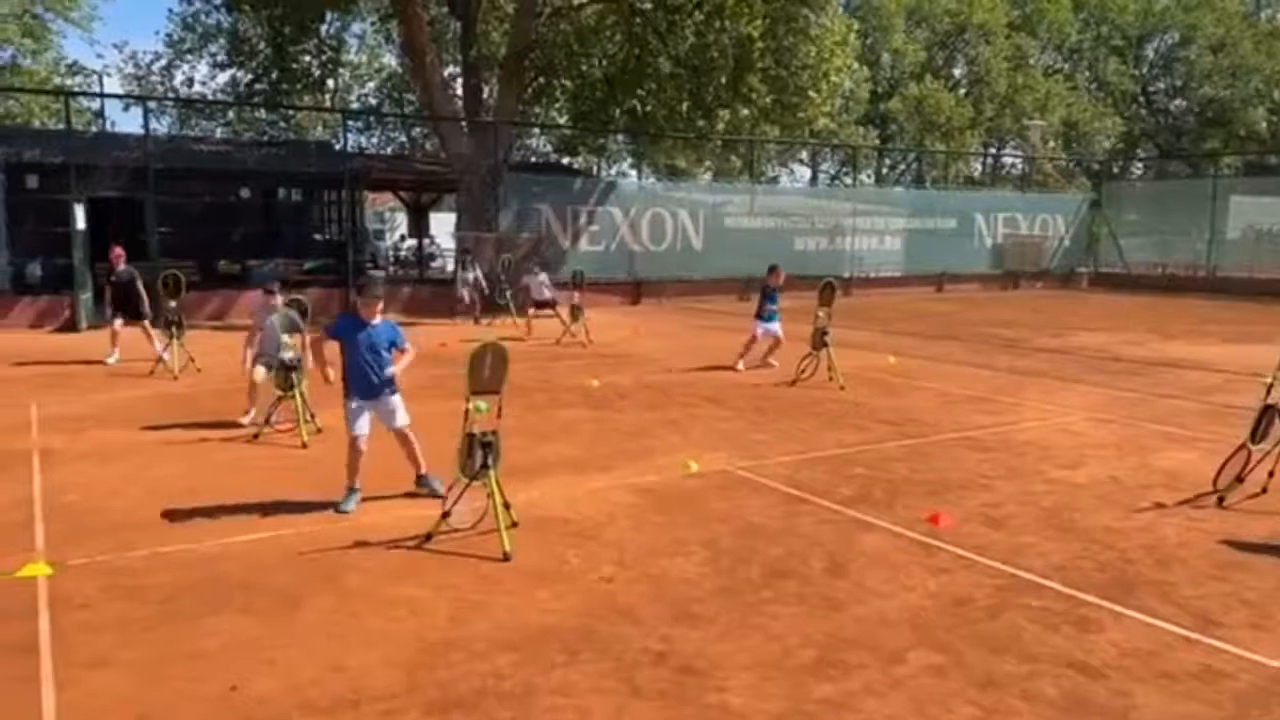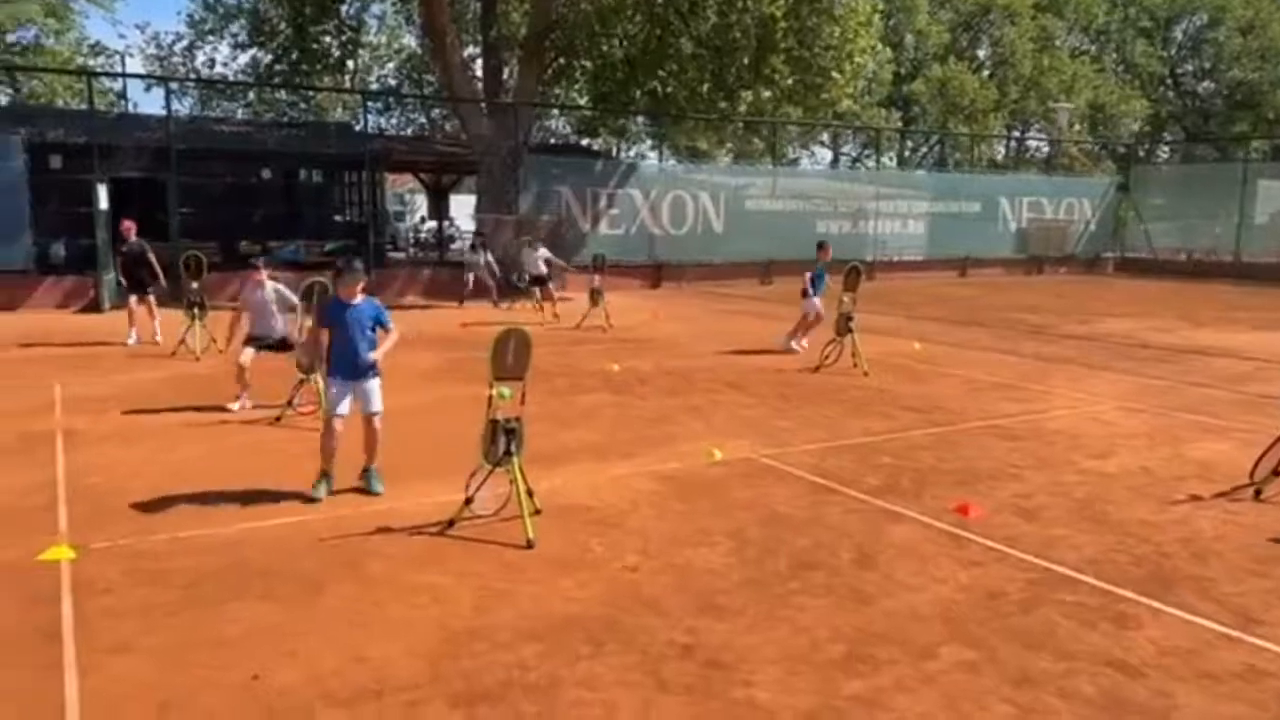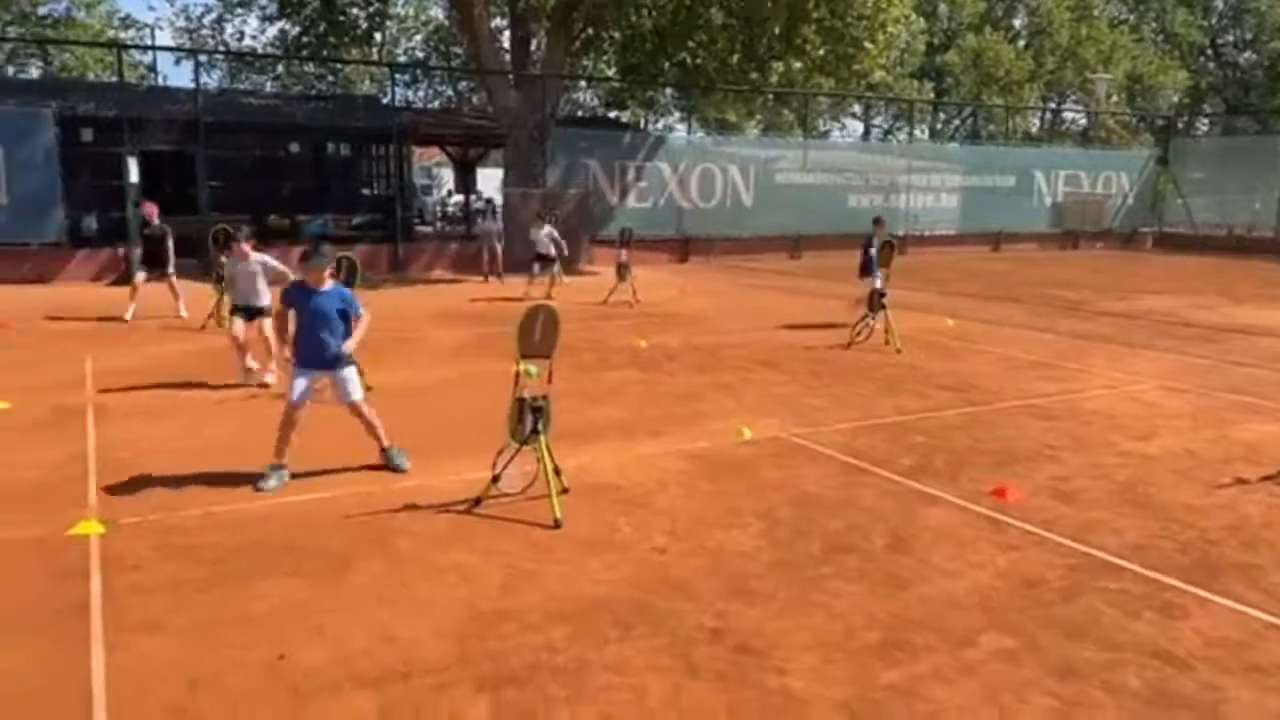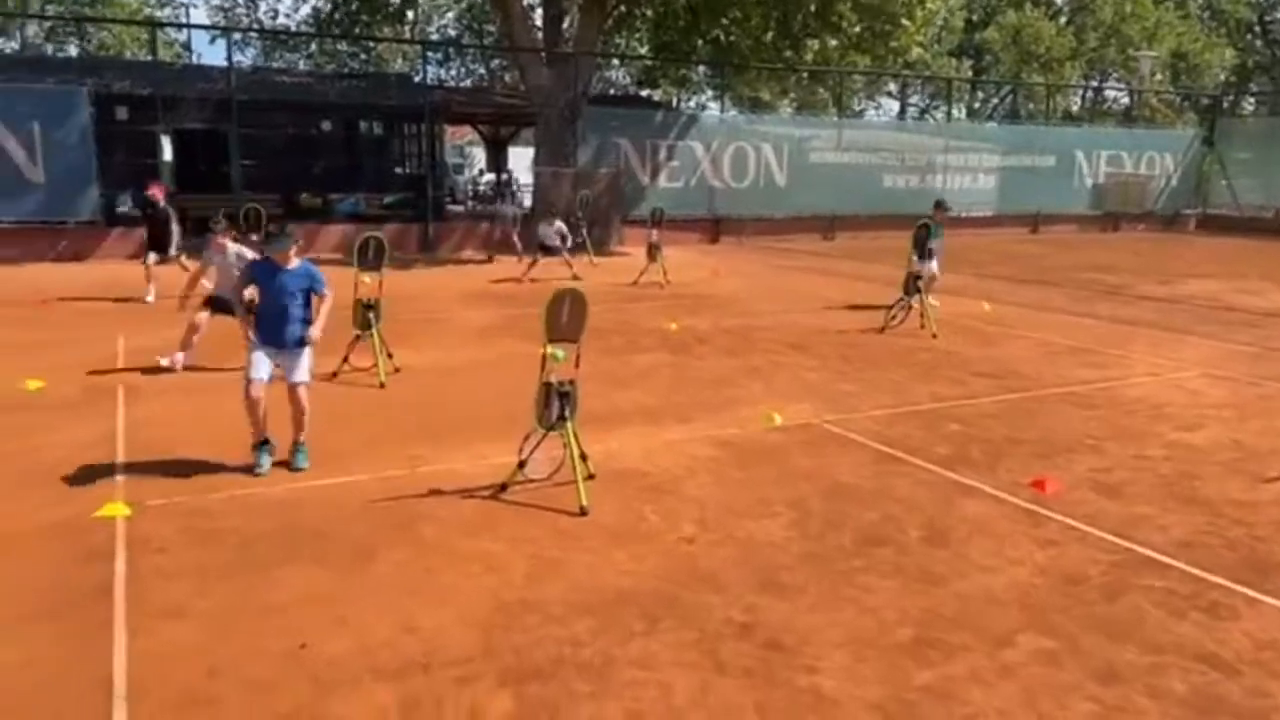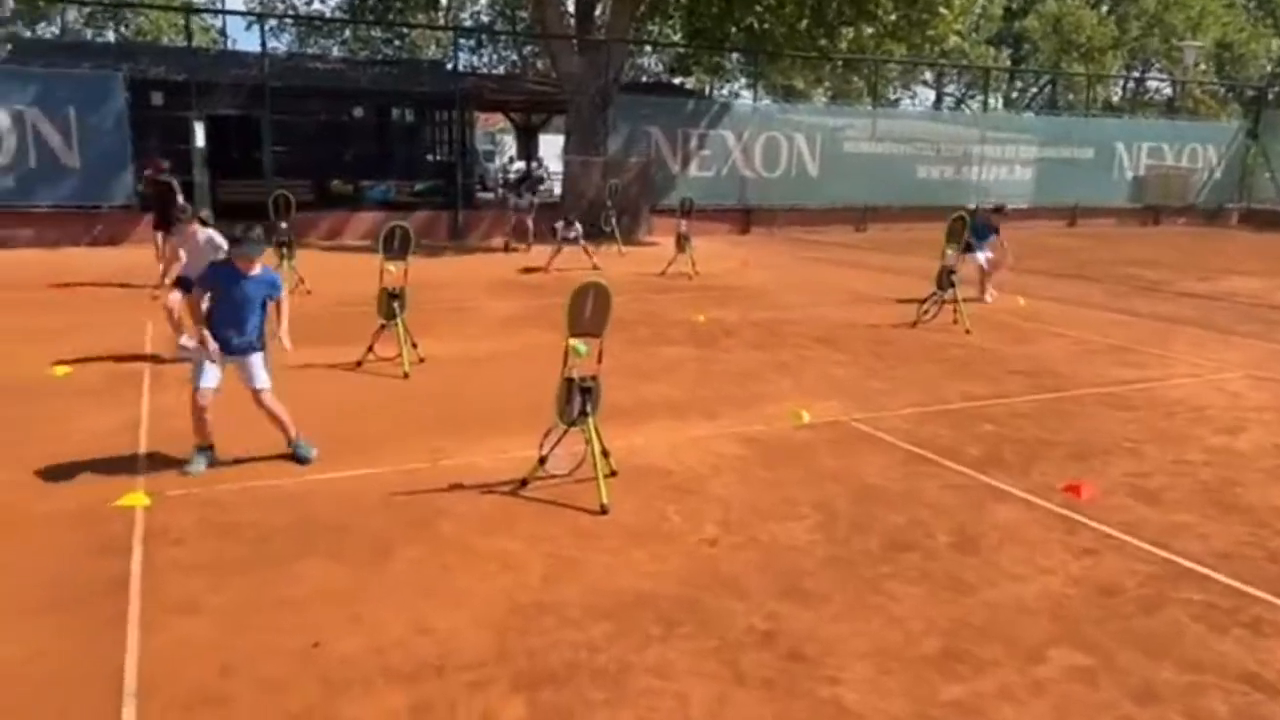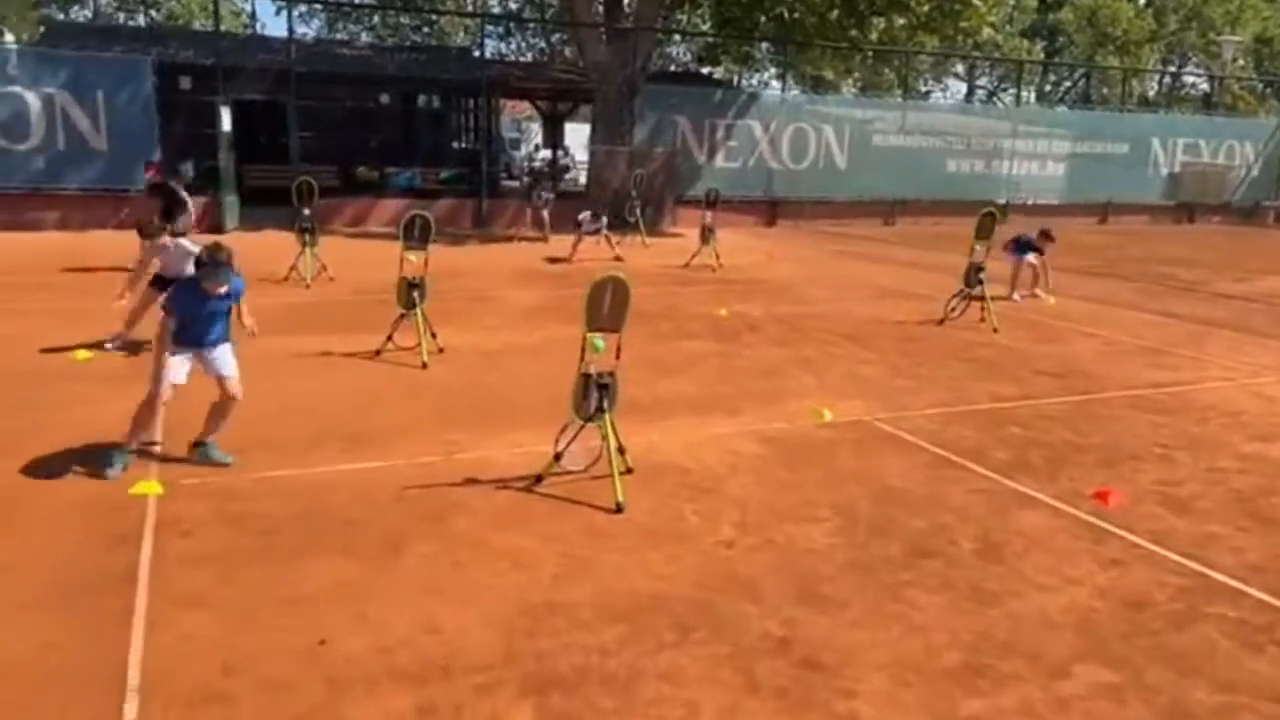
dt=0.2s
person 1, frame 1
left shoulder: (389, 327)
right shoulder: (344, 323)
left elbow: (408, 351)
right elbow: (317, 341)
left wrist: (397, 368)
right wrist: (325, 367)
left hip: (386, 392)
right hip: (357, 395)
left knee: (406, 435)
right knee: (358, 445)
left ankle: (422, 477)
right ankle: (353, 490)
person 1, frame 2
left shoulder: (373, 307)
right shoulder: (329, 307)
left elbow: (392, 332)
right elbow: (316, 334)
left wrist: (379, 352)
right wrist: (312, 358)
left hip: (367, 375)
right hip: (338, 376)
left knee: (374, 425)
right knee: (334, 426)
left ankle: (369, 471)
right ankle: (325, 476)
person 1, frame 3
left shoulder: (342, 293)
right shoulder: (293, 291)
left elbow: (362, 318)
right elbow: (281, 314)
left wrist: (352, 342)
right wrist: (284, 341)
left hip: (339, 363)
right hip: (304, 364)
left knee: (359, 409)
right knee: (291, 414)
left ankle: (388, 451)
right ankle: (279, 467)
person 1, frame 4
left shoulder: (309, 272)
right shoulder: (259, 267)
left elbow: (326, 297)
right elbow: (238, 291)
left wrist: (318, 326)
right wrist: (244, 320)
left hip: (297, 343)
right hip: (264, 342)
left knee: (299, 396)
right knee: (253, 393)
left ankle: (299, 445)
right ankle: (262, 444)
person 1, frame 5
left shoulder: (269, 278)
right shoulder: (217, 270)
left elbow: (282, 300)
right elbow: (194, 299)
left wrist: (282, 330)
right wrist: (204, 333)
left hip: (251, 347)
right hip: (215, 345)
left knee: (264, 400)
right knee: (201, 400)
left ankle: (295, 442)
right ankle: (204, 450)
person 1, frame 6
left shoulder: (235, 285)
right shoulder: (182, 291)
right elbow: (165, 330)
left wrist: (244, 316)
right wrist: (160, 376)
left hip: (216, 343)
right hip: (180, 344)
left knee: (233, 393)
right knee: (158, 396)
left ankle: (203, 444)
right ankle: (126, 450)
